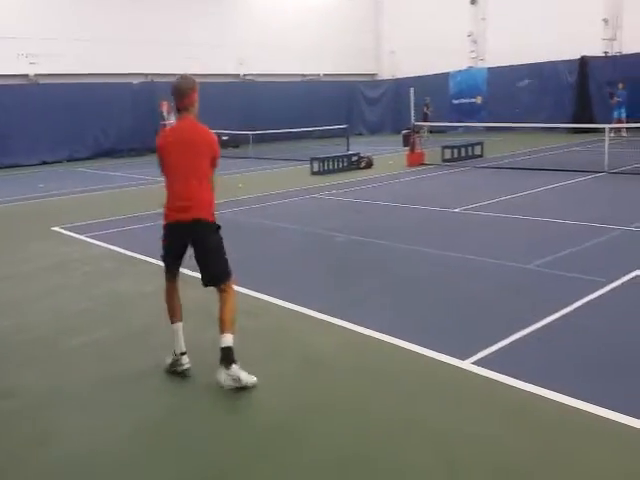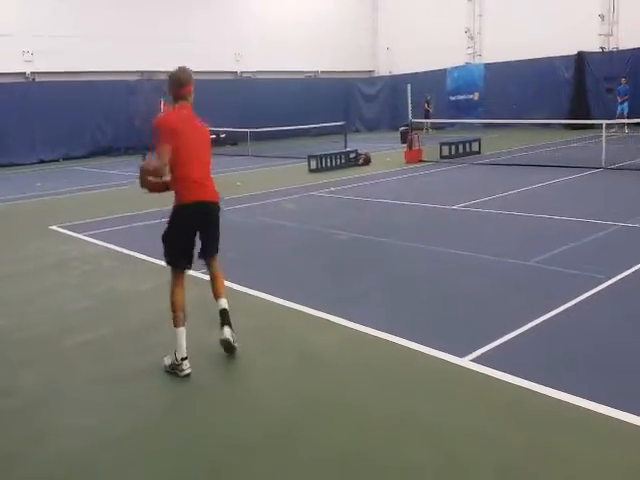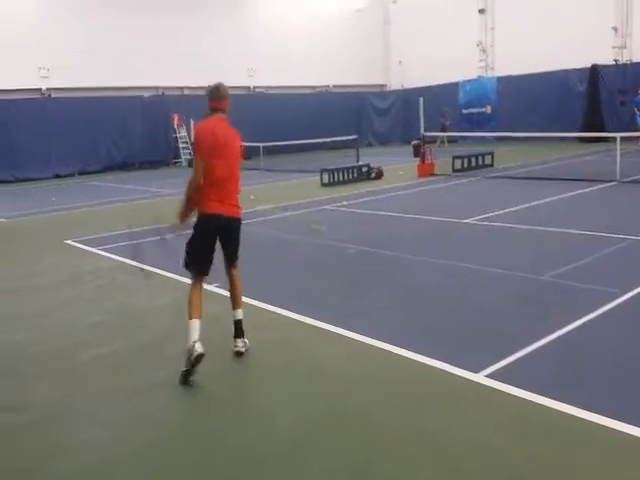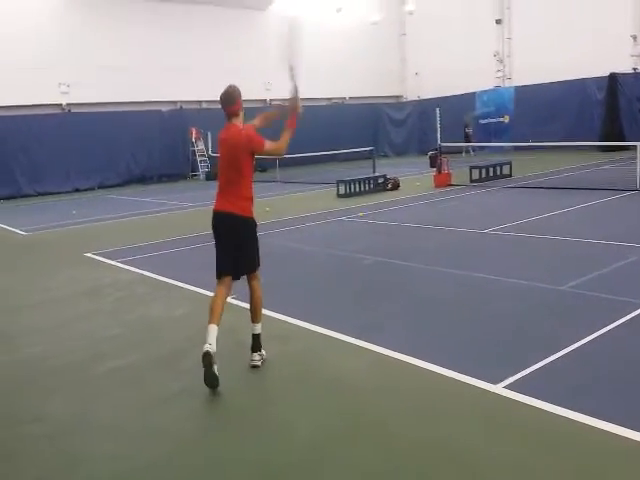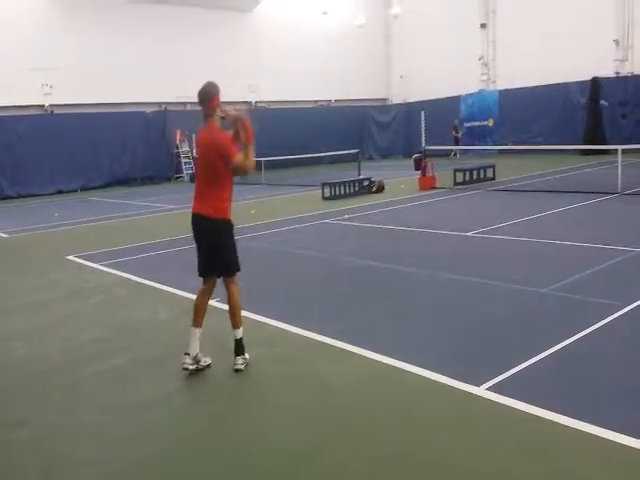
dt=0.3s
person 1, frame 1
left shoulder: (162, 138)
right shoulder: (208, 137)
left hip: (174, 220)
right hip: (203, 220)
left knee: (171, 280)
right knee: (226, 289)
left ankle: (180, 354)
right ankle: (228, 364)
person 1, frame 2
left shoulder: (165, 119)
right shoulder: (199, 124)
left elbow: (164, 166)
right wrist: (160, 184)
left hip: (188, 204)
right hip: (211, 201)
left knee: (177, 275)
right knee: (212, 261)
left ankle: (182, 357)
right ankle: (226, 325)
person 1, frame 3
left shoulder: (203, 129)
right shoulder: (235, 136)
left elbow: (198, 180)
left wrist: (186, 210)
left hip: (210, 215)
right hip: (234, 214)
left knee: (197, 281)
right knee: (232, 268)
left ankle: (194, 344)
right ankle: (239, 336)
person 1, frame 4
left shoulder: (224, 134)
right shoulder: (246, 136)
right elbow: (279, 149)
left wrist: (274, 113)
right wrist: (292, 120)
left hip: (221, 215)
right hip: (241, 217)
left knee: (224, 283)
right knee: (253, 278)
left ankle: (210, 347)
right ankle: (256, 348)
person 1, frame 5
left shoulder: (205, 134)
right shoulder: (220, 138)
left elbow: (229, 149)
right elbow: (247, 167)
left wrist: (237, 129)
right wrist: (246, 130)
left hip: (200, 216)
right hip: (217, 219)
left knee: (208, 283)
right knee: (230, 282)
left ankle: (192, 355)
right ankle: (239, 352)
